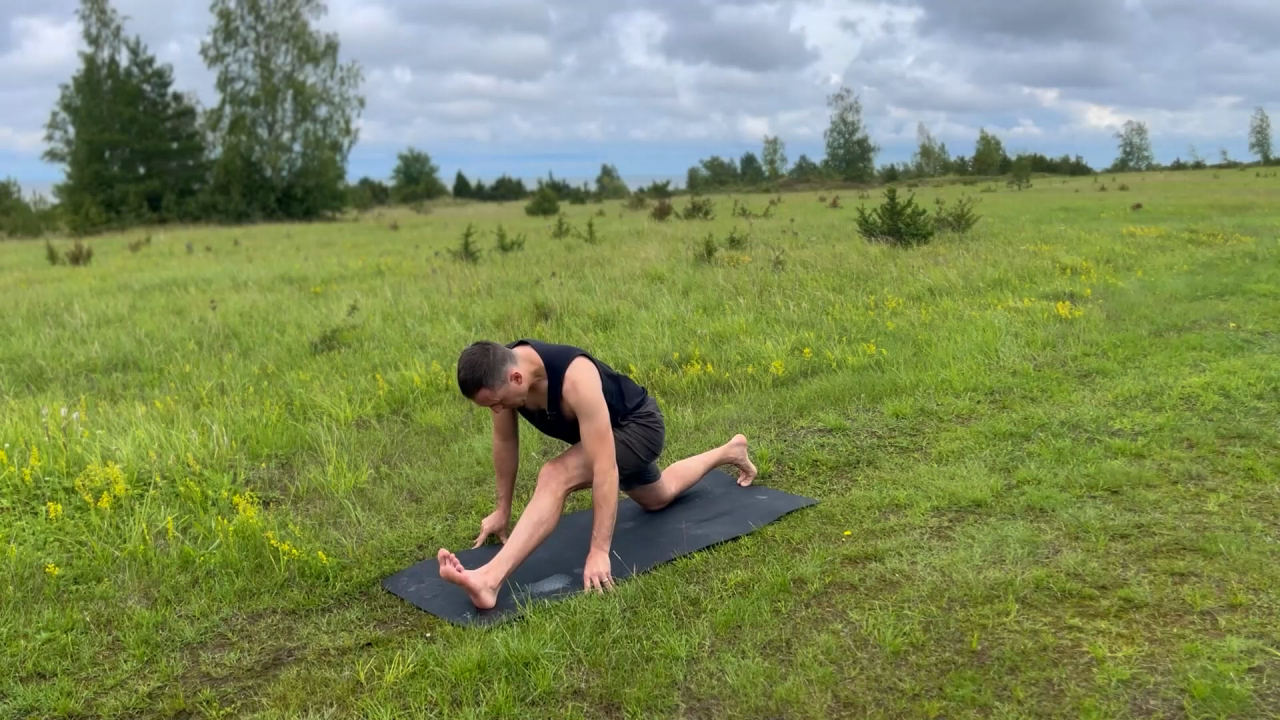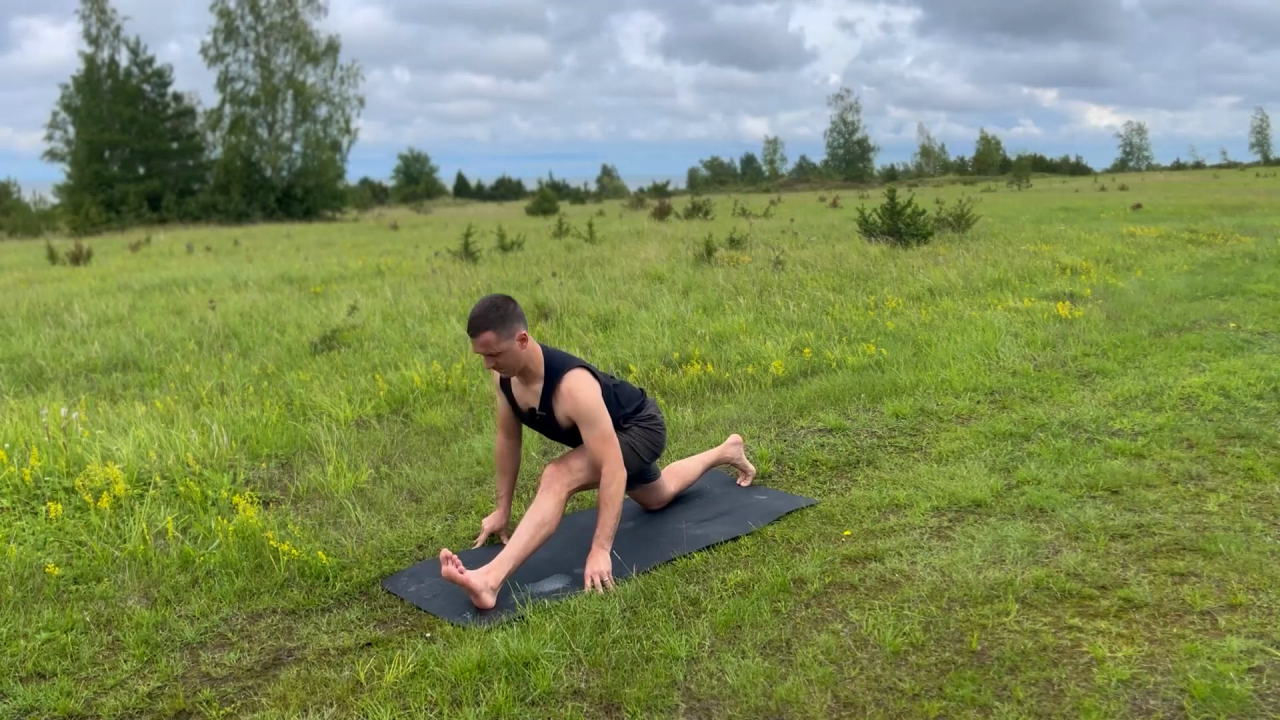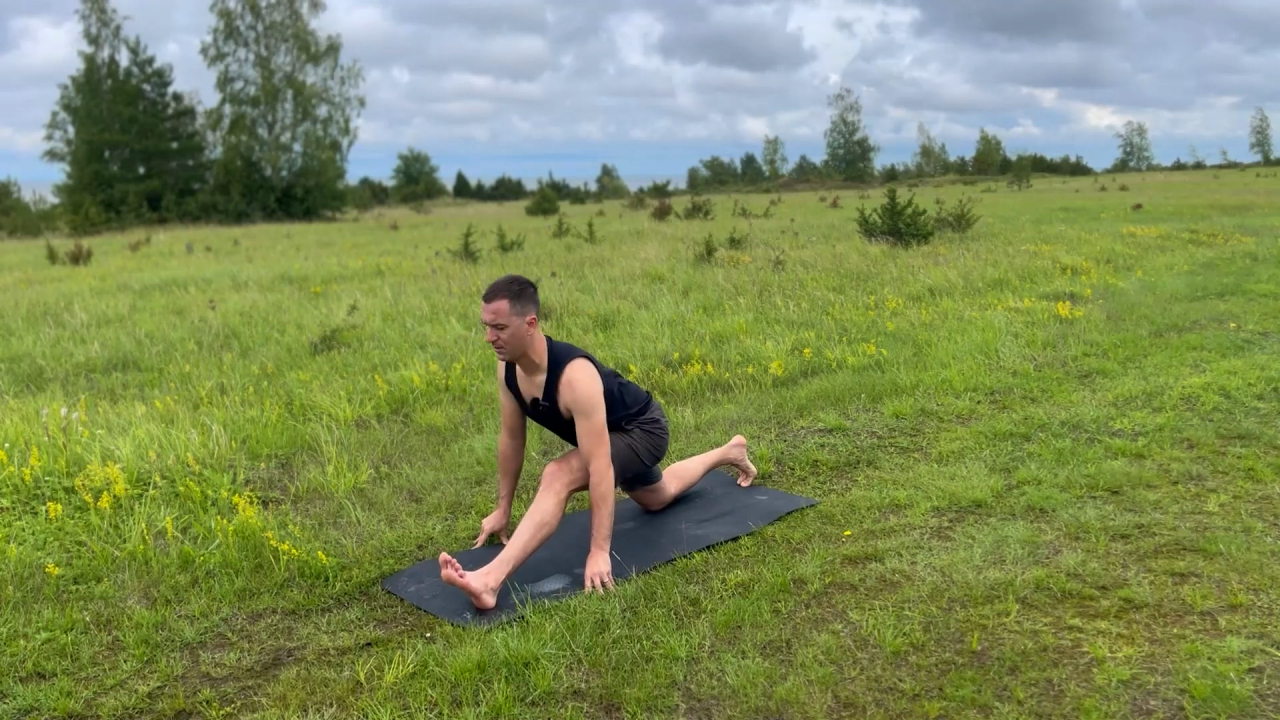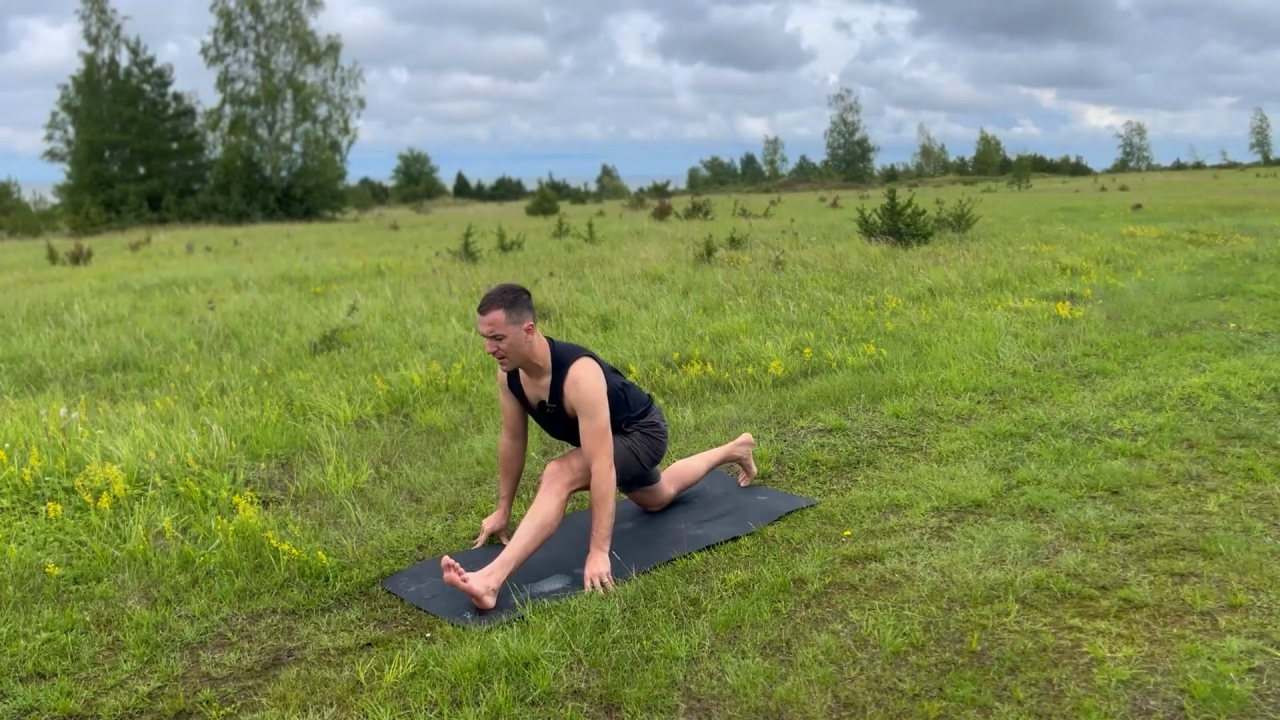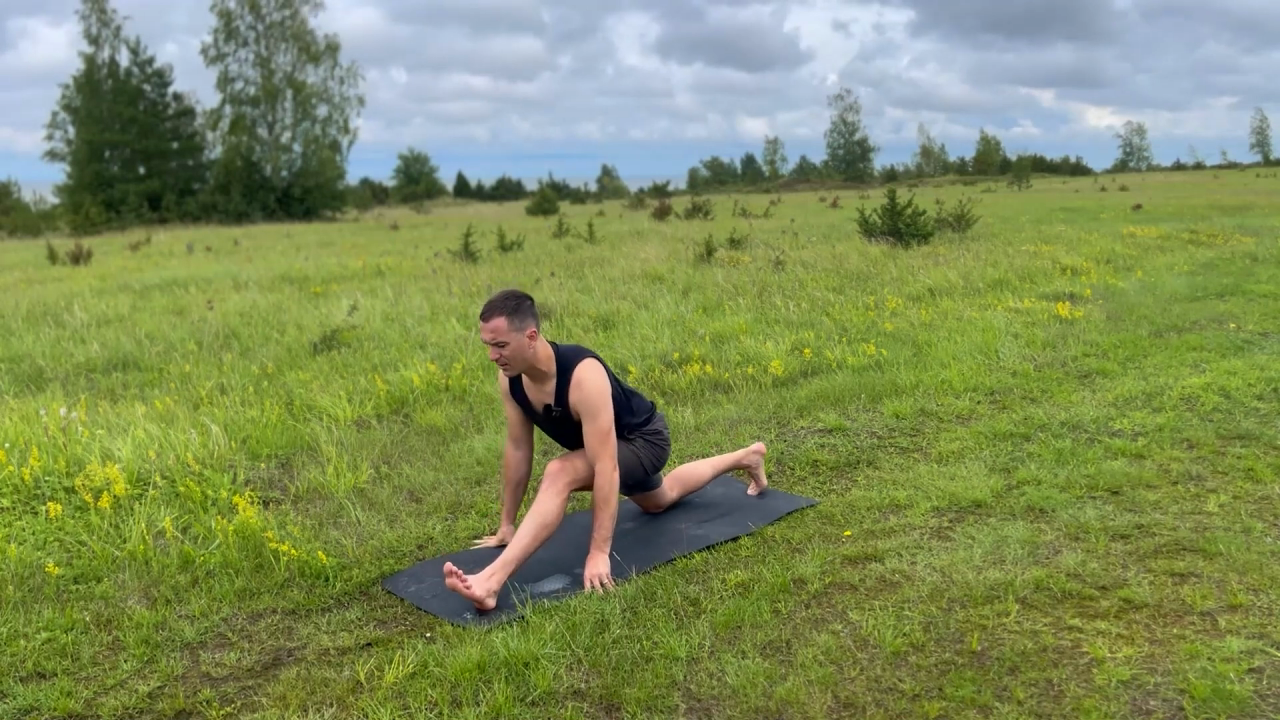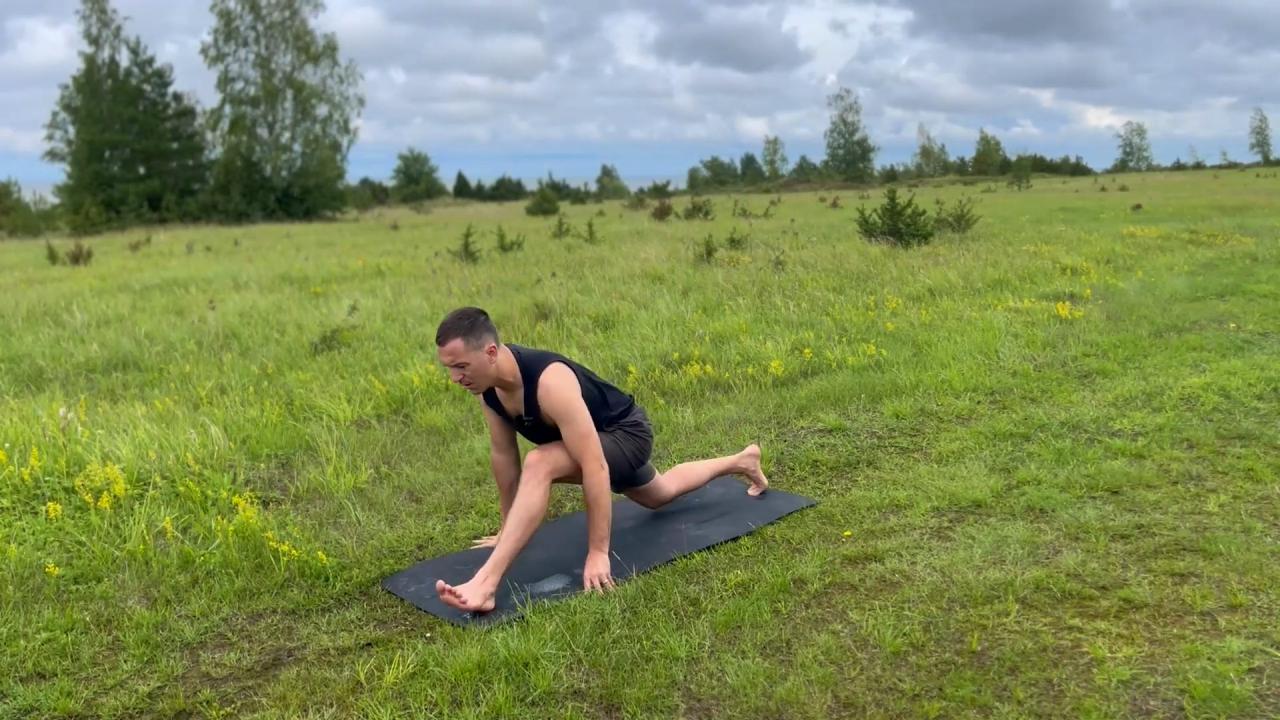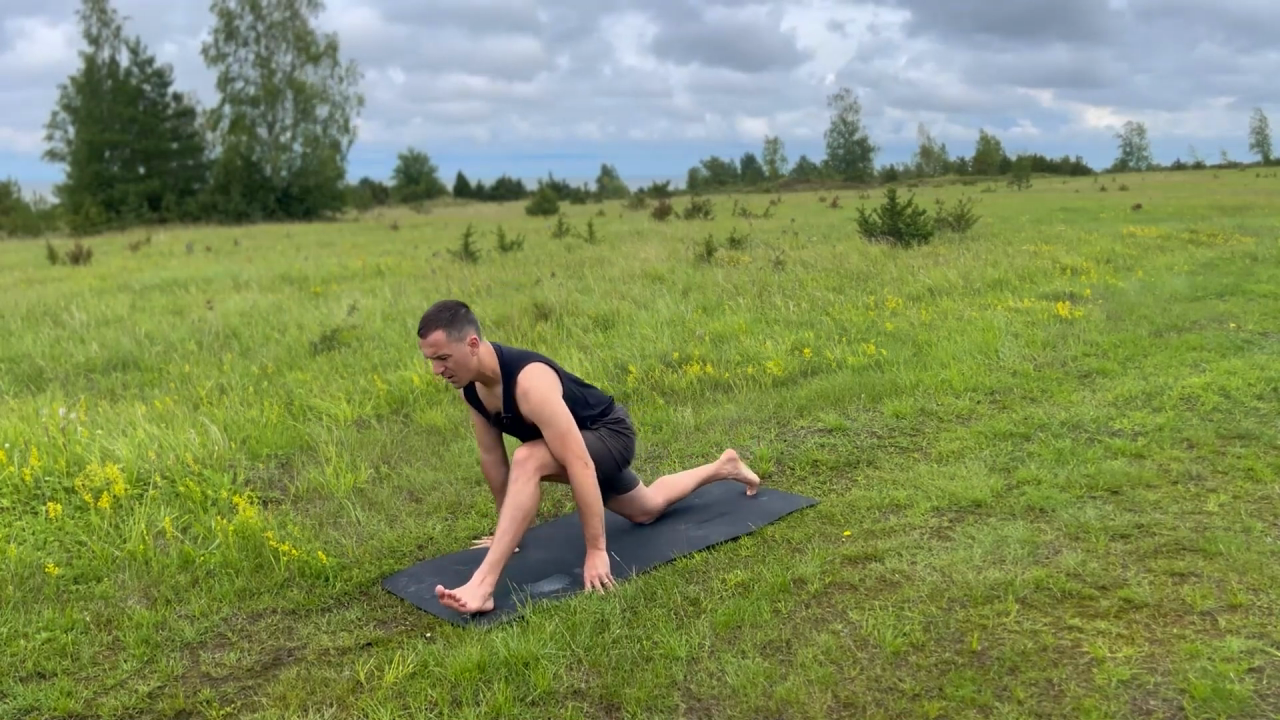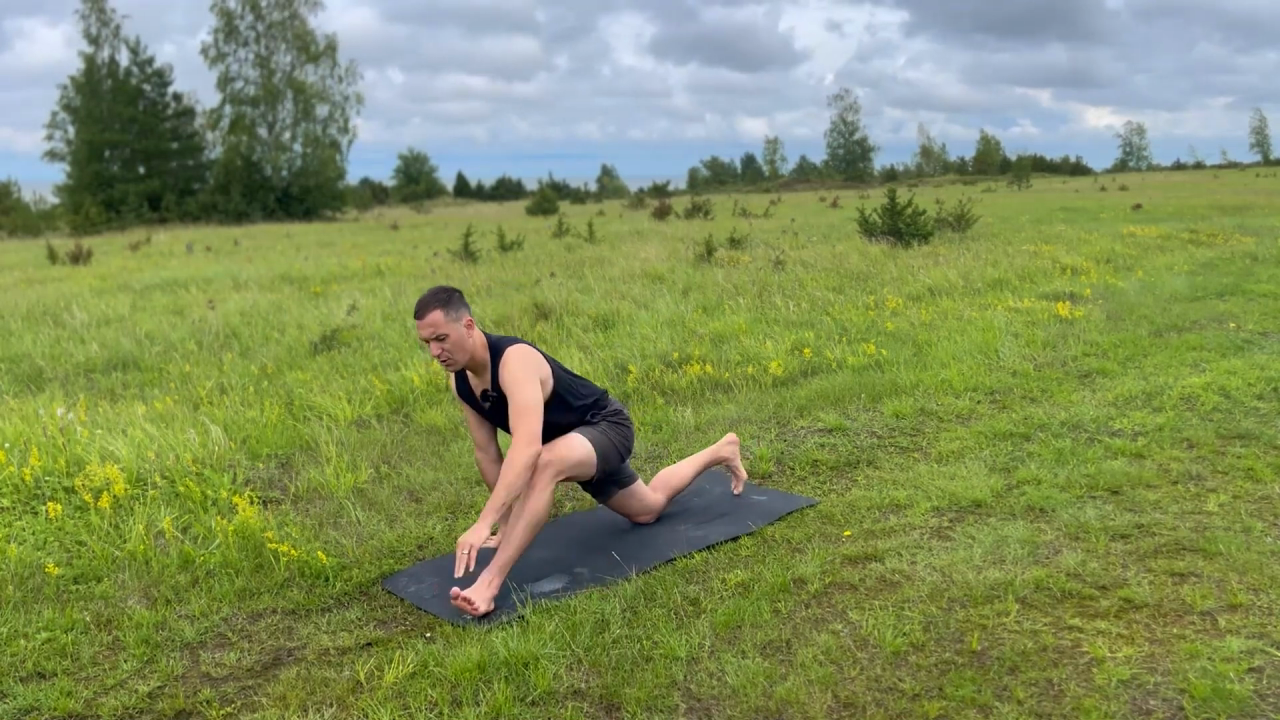
dt=0.5s
person 1, frame 1
left shoulder: (575, 379)
right shoulder: (502, 371)
left elbow: (605, 470)
right elbow: (505, 442)
left wrist: (599, 551)
right wrist: (502, 511)
left hip: (639, 424)
right hip: (612, 427)
left knee: (554, 477)
right knee: (657, 498)
left ankle: (489, 580)
right ankle: (729, 451)
person 1, frame 2
left shoulder: (573, 387)
right shoulder: (504, 373)
left elbow: (614, 471)
right elbow: (507, 440)
left wrist: (600, 551)
right wrist: (501, 510)
left hip: (640, 427)
right hip: (611, 428)
left knee: (557, 478)
right knee: (656, 500)
left ankle: (491, 579)
right ankle: (726, 451)
person 1, frame 3
left shoulder: (575, 377)
right shoulder: (508, 369)
left elbow: (600, 468)
right elbow: (511, 438)
left wrist: (599, 551)
right wrist: (502, 509)
left hip: (642, 429)
right hip: (615, 433)
left knee: (558, 476)
right knee: (658, 499)
left ankle: (490, 580)
right ankle: (730, 453)
person 1, frame 4
left shoulder: (579, 375)
right shoulder: (508, 372)
left elbow: (602, 469)
right elbow: (512, 439)
left wrist: (599, 552)
right wrist: (502, 510)
left hip: (642, 431)
right hip: (618, 434)
left knee: (558, 475)
right knee: (657, 500)
left ankle: (491, 580)
right ankle: (734, 449)
person 1, frame 5
left shoulder: (583, 377)
right shoulder: (511, 379)
left elbow: (606, 469)
right elbow: (517, 450)
left wrist: (599, 552)
right wrist: (507, 524)
left hip: (643, 439)
right hip: (617, 442)
left knee: (560, 474)
right knee: (660, 501)
left ankle: (491, 581)
right ankle: (745, 457)
person 1, frame 6
left shoulder: (550, 383)
right shoulder: (486, 383)
left elbow: (595, 468)
right elbow: (503, 455)
left wrist: (598, 552)
right wrist: (507, 527)
left hip: (625, 432)
right hip: (597, 437)
left knee: (539, 465)
right knee: (661, 494)
left ankle: (484, 585)
right ankle: (741, 461)
person 1, frame 7
left shoulder: (529, 382)
right shoulder: (468, 383)
left elbow: (580, 467)
right elbow: (491, 455)
left wrist: (597, 550)
right wrist: (505, 529)
left hip: (608, 433)
right hip: (586, 442)
left knee: (527, 460)
right knee: (648, 511)
left ankle: (482, 585)
right ankle: (724, 467)
person 1, frame 8
left shoulder: (514, 361)
right shoulder: (459, 381)
left elbow: (527, 447)
right elbow: (486, 453)
left wrist: (484, 523)
right wrist: (505, 527)
left hip: (606, 426)
right hip: (575, 442)
left knee: (543, 465)
right knee: (648, 510)
left ankle: (488, 585)
right ankle: (721, 451)
